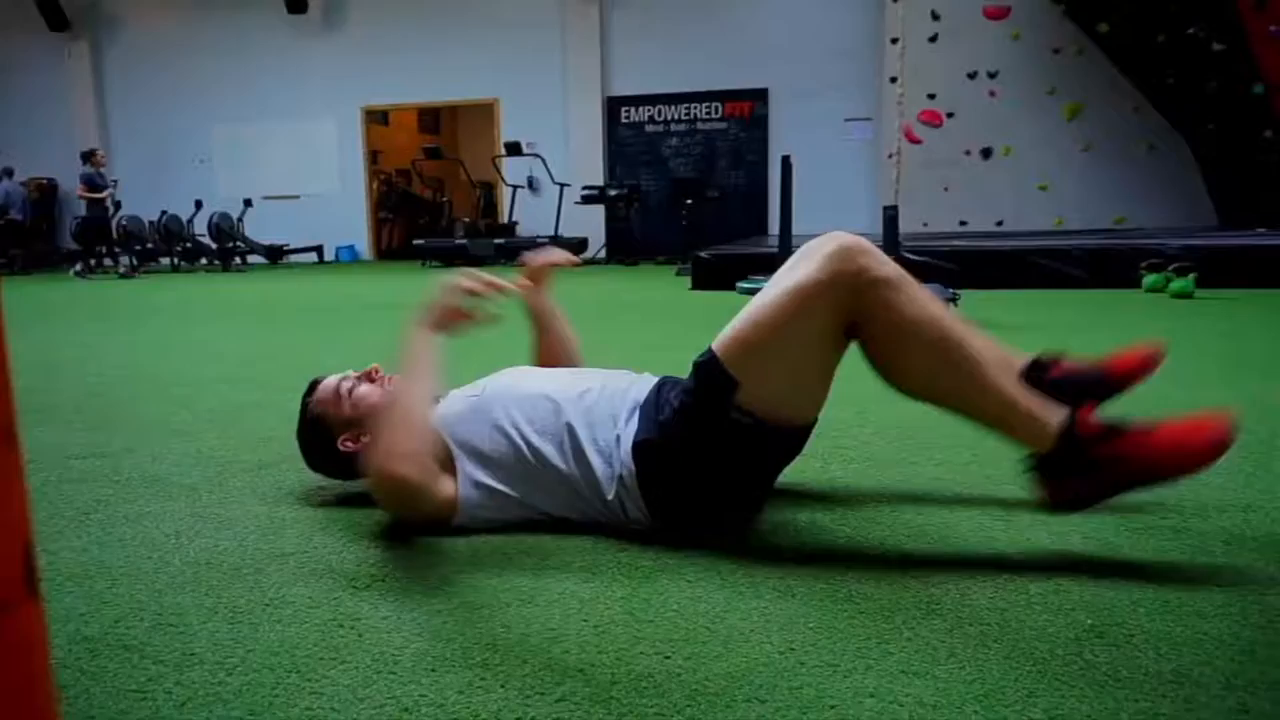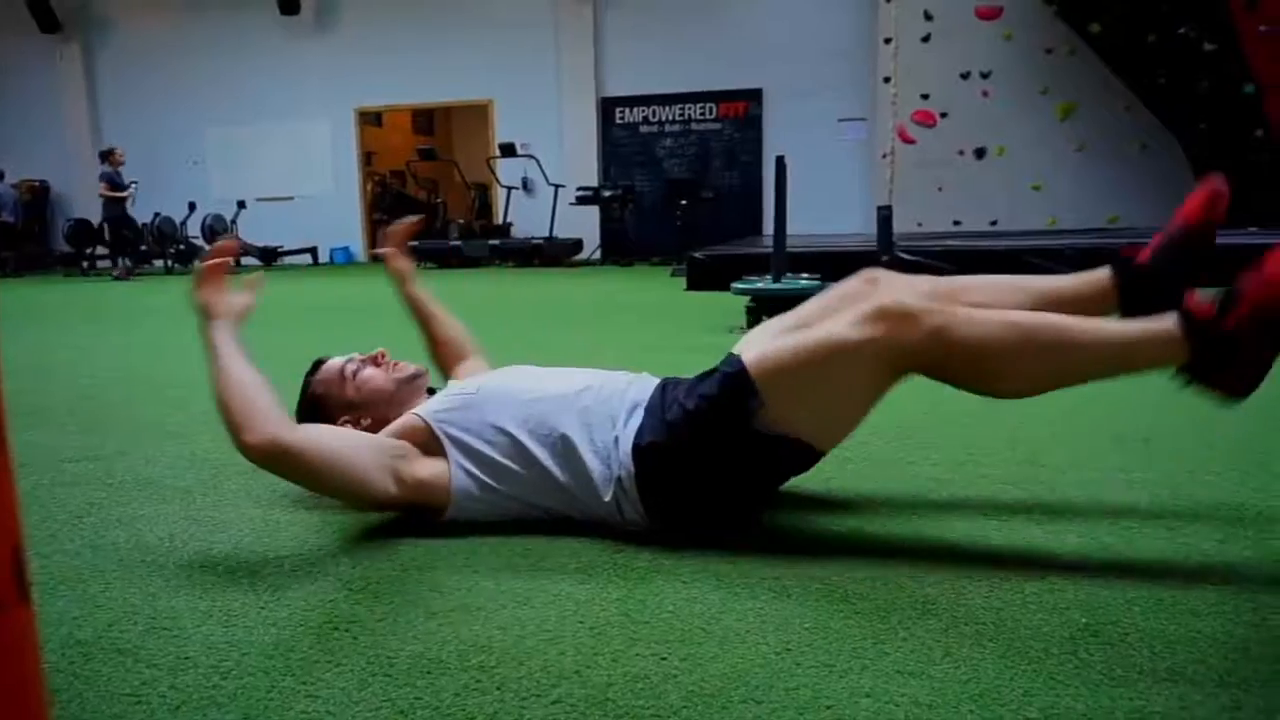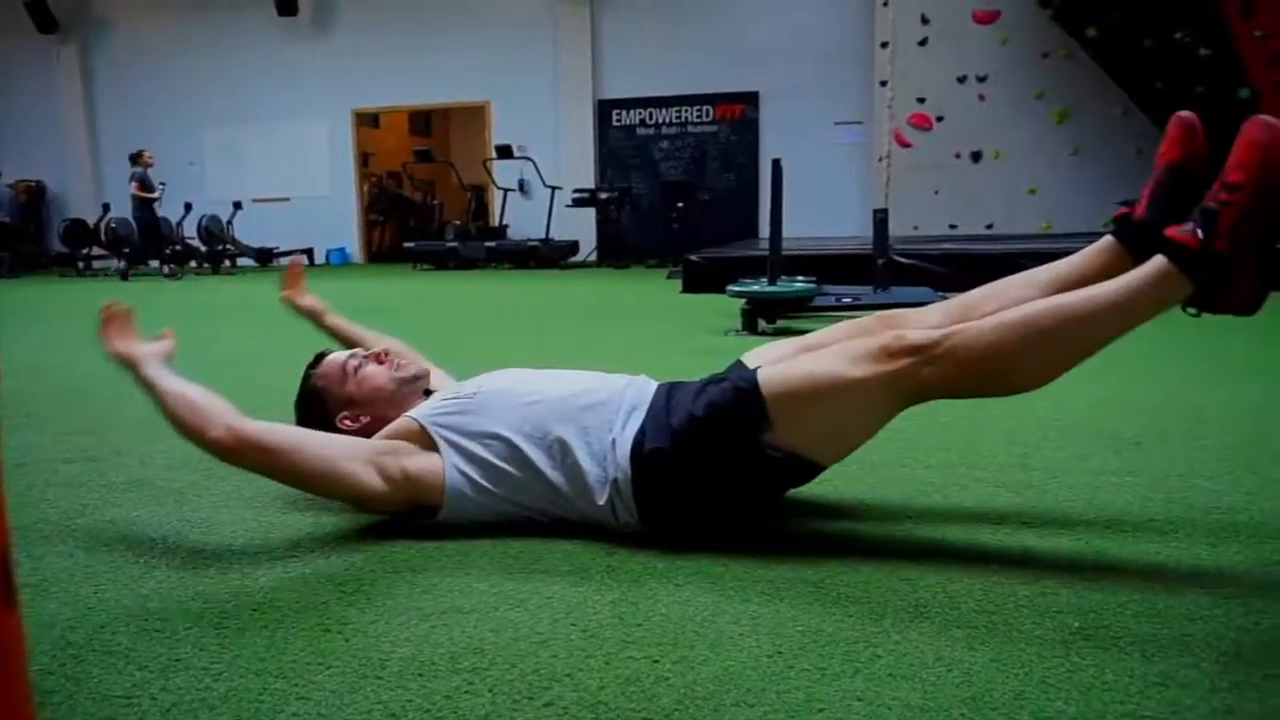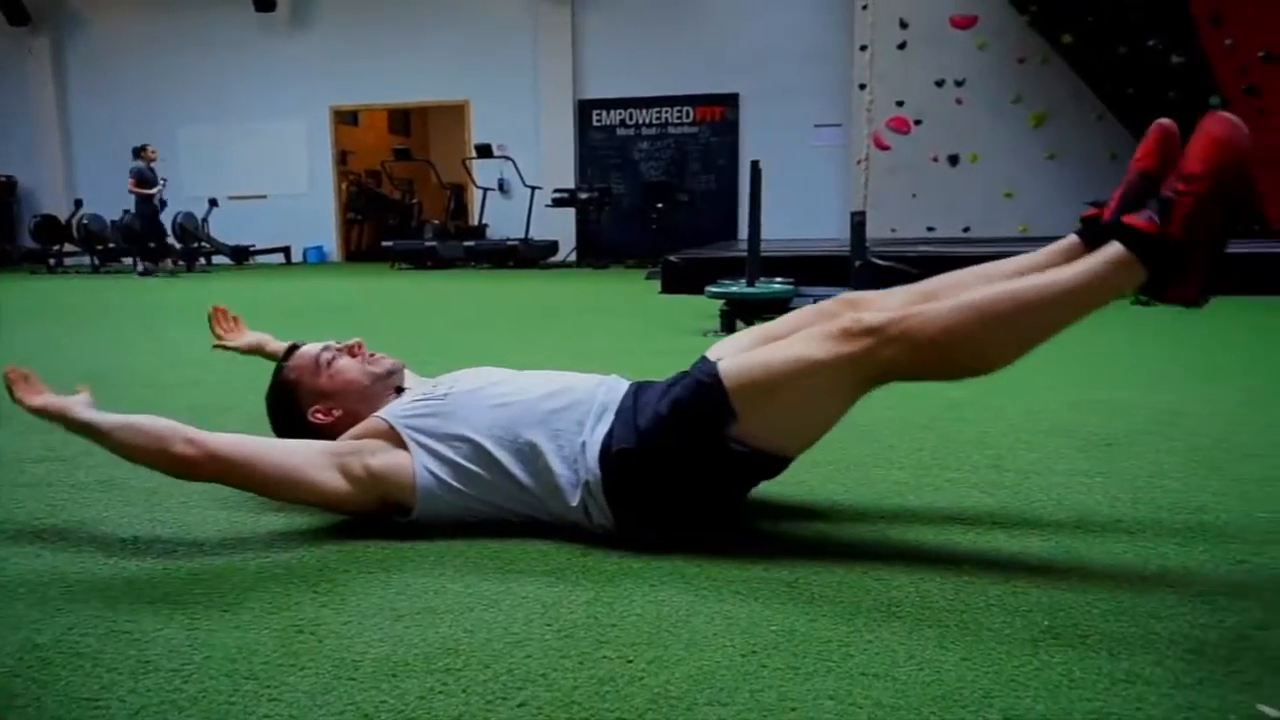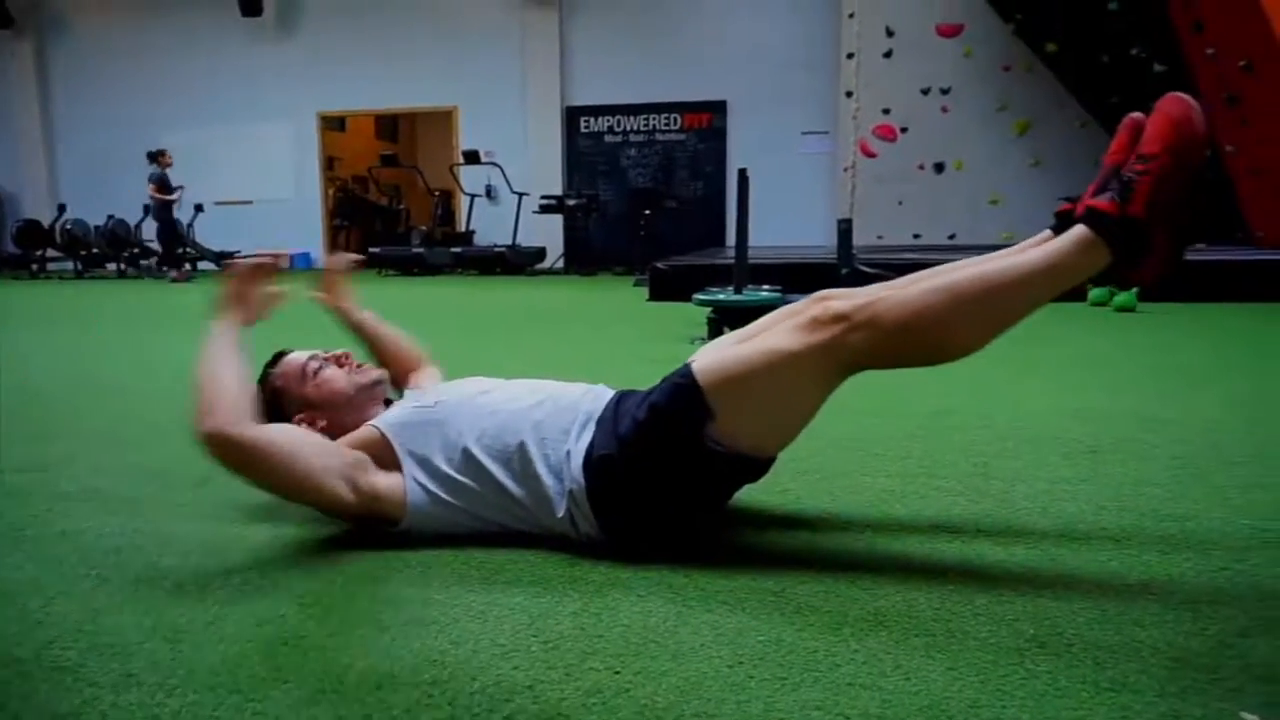
dt=0.3s
person 1, frame 1
left shoulder: (456, 417)
right shoulder: (422, 471)
left elbow: (564, 379)
right elbow: (394, 469)
left wrist: (537, 296)
right wrist: (425, 332)
left hip: (679, 433)
right hip: (676, 460)
left knee: (845, 267)
right knee: (843, 263)
left ankle: (1041, 391)
right ankle: (1067, 448)
person 1, frame 2
left shoulder: (445, 410)
right shoulder: (401, 460)
left elbow: (460, 355)
right elbow: (266, 437)
left wrist: (404, 274)
right wrist: (220, 325)
left hip: (680, 420)
right hip: (678, 462)
left knee: (883, 295)
right knee: (902, 324)
left ankle: (1127, 286)
person 1, frame 3
left shoulder: (446, 408)
right shoulder: (393, 466)
left elbow: (392, 360)
right elbow: (239, 434)
left wrist: (318, 308)
right wrist: (152, 368)
left hip: (684, 422)
right hip: (674, 465)
left knee: (903, 328)
right knee: (914, 358)
left ankle: (1135, 247)
person 1, frame 4
left shoulder: (416, 405)
right shoulder: (360, 462)
left elbow: (348, 365)
right elbow: (199, 448)
left wrist: (259, 343)
left hip: (647, 416)
right hip: (644, 464)
left knee: (854, 310)
right knee: (874, 338)
left ankle: (1099, 243)
right ankle: (1144, 254)
person 1, frame 5
left shoulder: (396, 423)
right shoulder: (351, 473)
left elbow: (413, 375)
right elbow: (227, 428)
left wrist: (353, 305)
right wrist: (231, 327)
left hip: (631, 442)
right hip: (629, 473)
left knee: (839, 310)
right knee: (841, 323)
left ankle: (1085, 232)
right ankle: (1110, 234)
